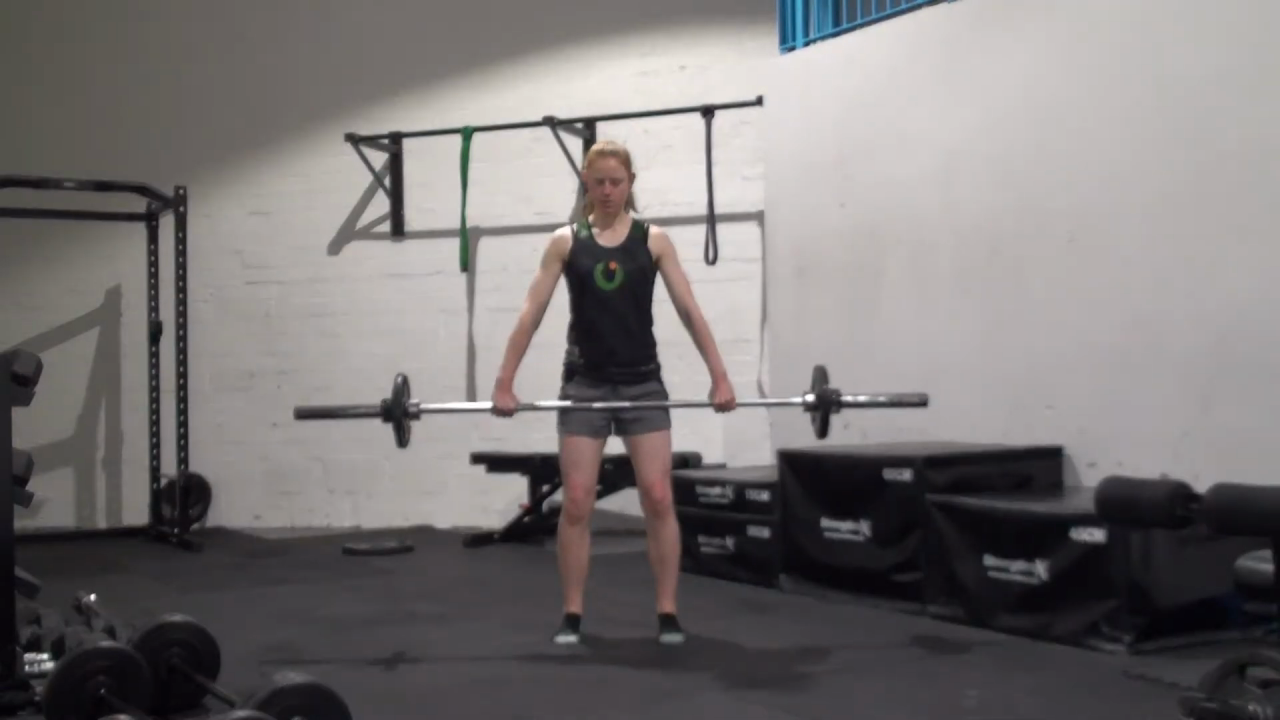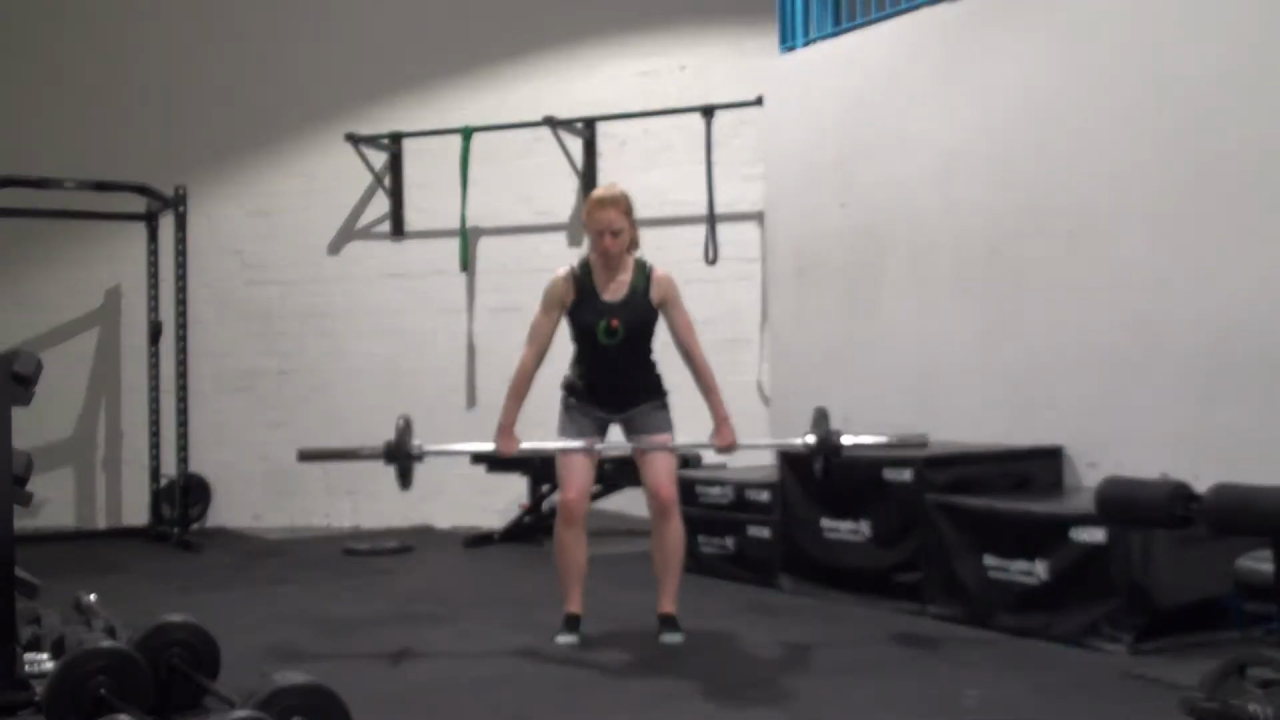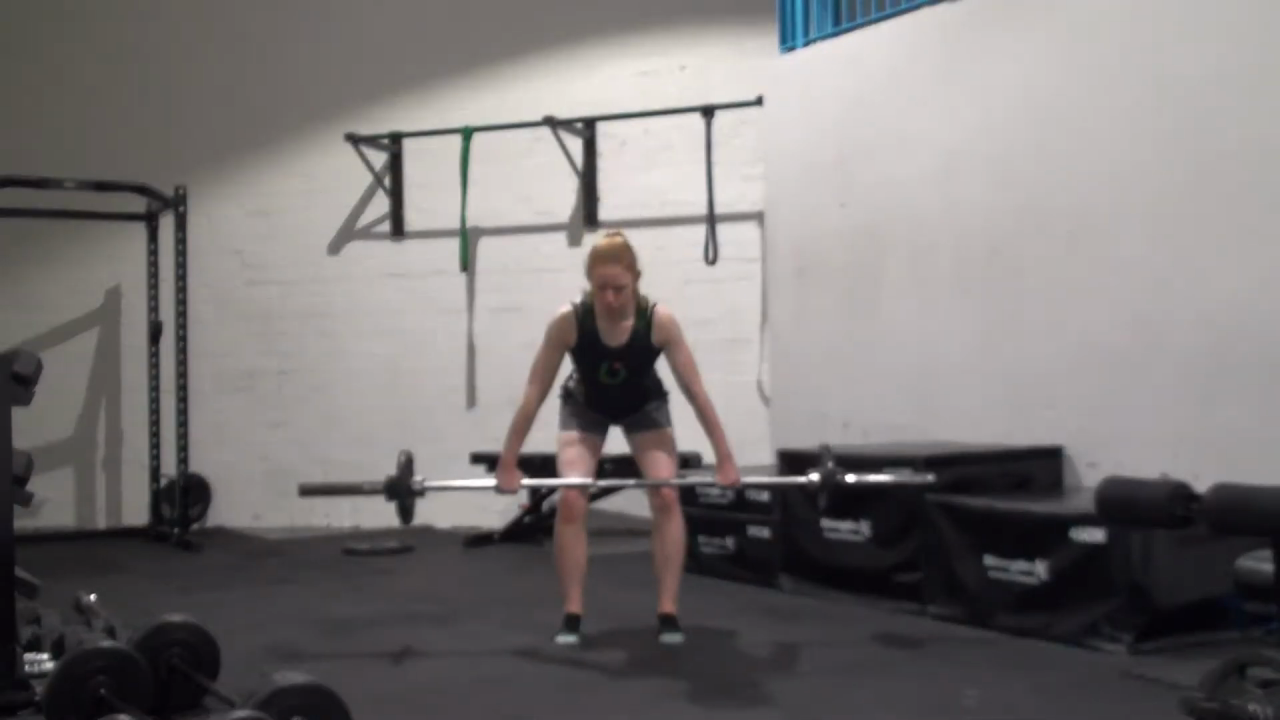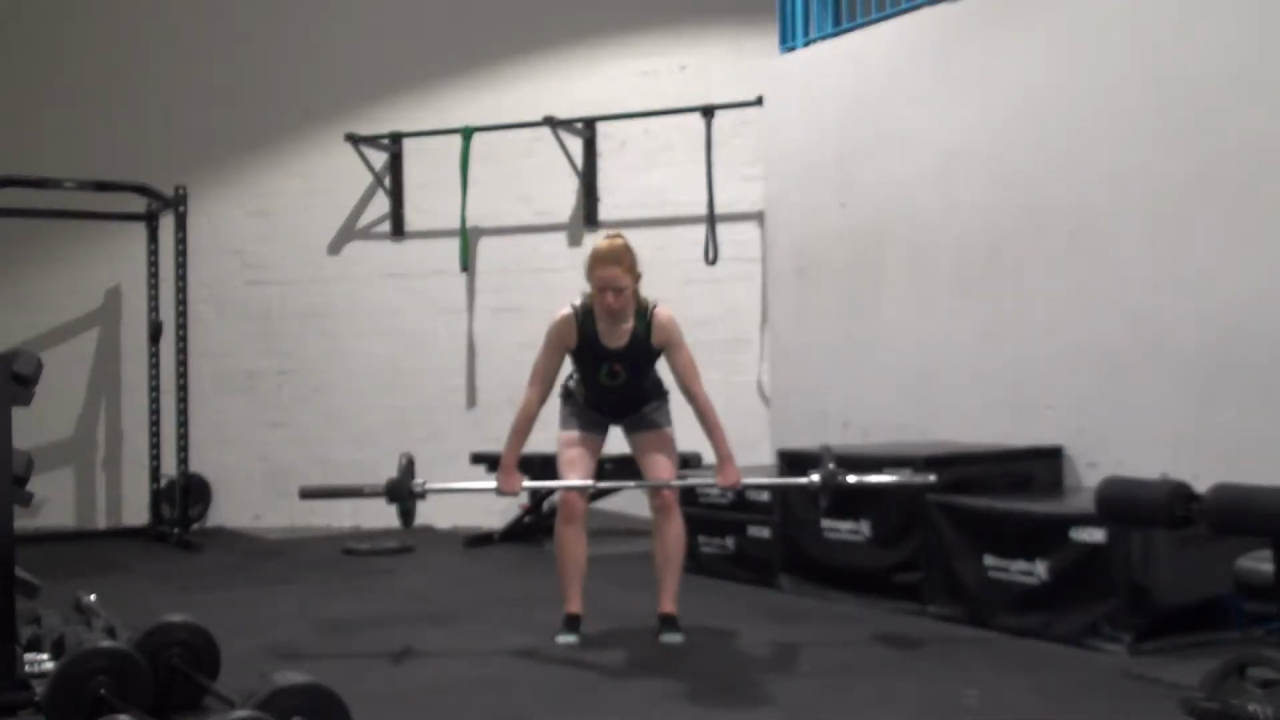
dt=0.4s
person 1, frame 1
left shoulder: (654, 239)
right shoulder: (566, 241)
left elbow: (689, 311)
right elbow: (531, 313)
left wrist: (719, 376)
right wrist: (504, 382)
left hip: (643, 384)
right hip: (584, 384)
left knee: (658, 499)
right knee: (576, 503)
left ankle: (668, 613)
right ankle: (572, 615)
person 1, frame 2
left shoulder: (658, 283)
right shoulder: (565, 285)
left elbow: (693, 354)
right elbow: (532, 356)
left wrist: (721, 419)
right wrist: (507, 426)
left hip: (645, 403)
right hip: (585, 405)
left knee: (665, 497)
right knee: (571, 502)
left ankle: (668, 613)
right ankle: (571, 615)
person 1, frame 3
left shoulder: (660, 321)
right shoulder: (567, 321)
left elbow: (695, 391)
right elbow: (534, 393)
left wrist: (724, 458)
right wrist: (508, 462)
left hip: (644, 406)
right hip: (585, 407)
left knee: (667, 496)
right knee: (571, 501)
left ankle: (668, 613)
right ankle: (572, 615)
person 1, frame 4
left shoulder: (660, 322)
right shoulder: (567, 323)
left elbow: (695, 393)
right elbow: (535, 395)
left wrist: (725, 460)
right wrist: (508, 464)
left hip: (644, 406)
right hip: (585, 407)
left knee: (666, 497)
right knee: (571, 501)
left ankle: (668, 613)
right ankle: (572, 615)
